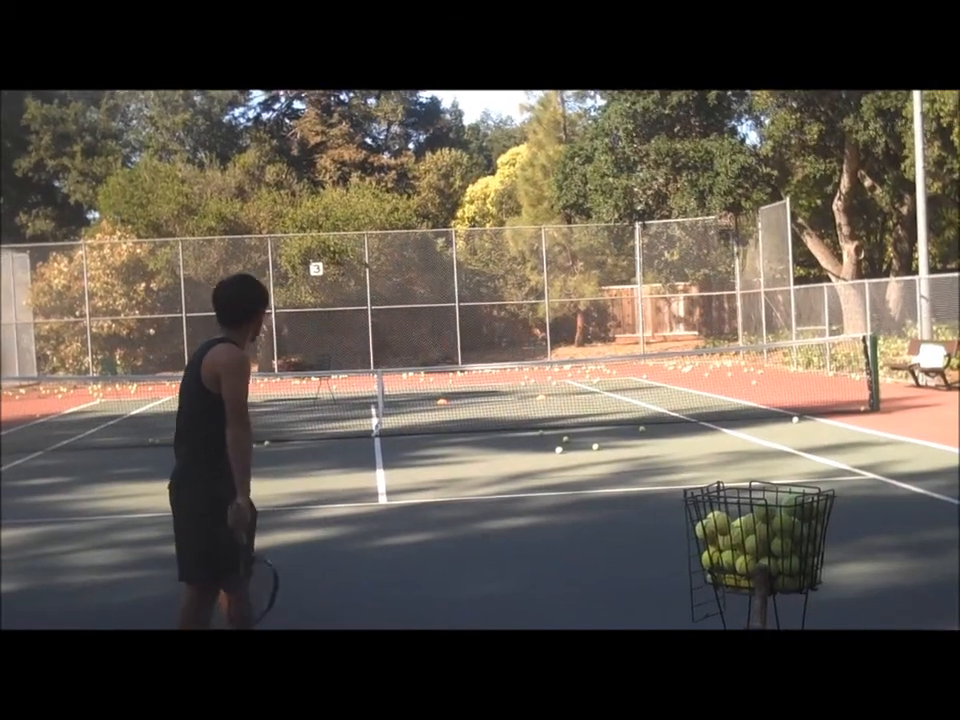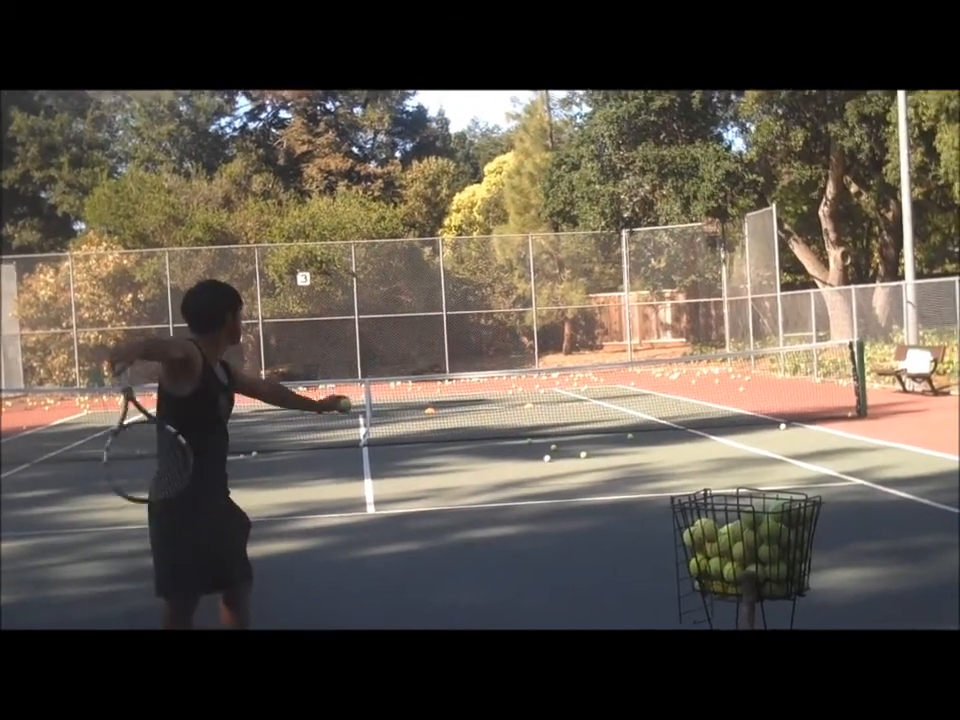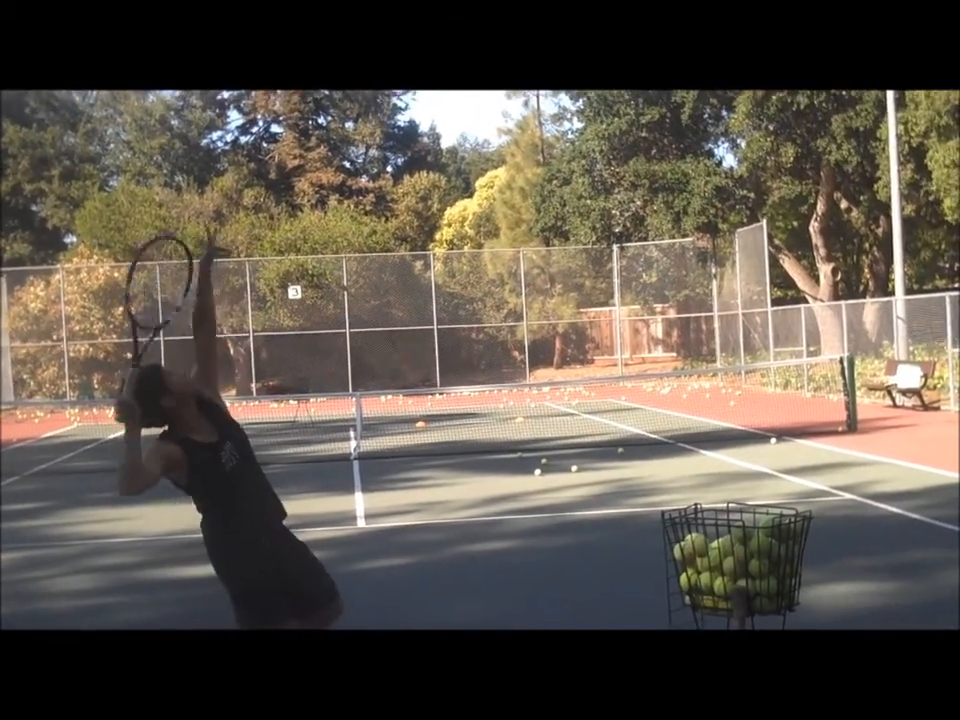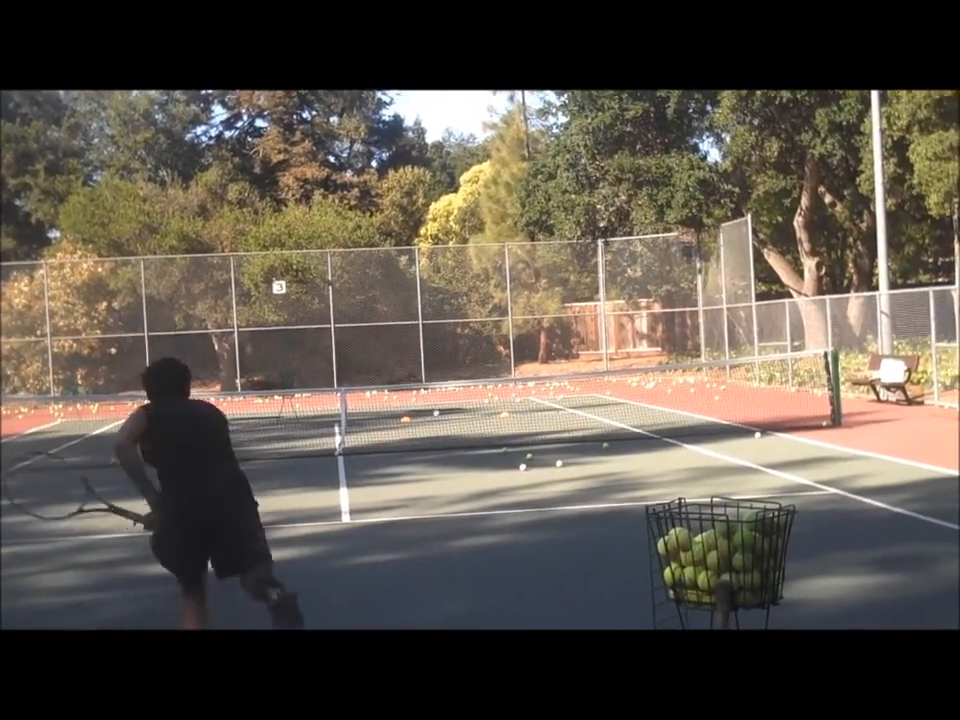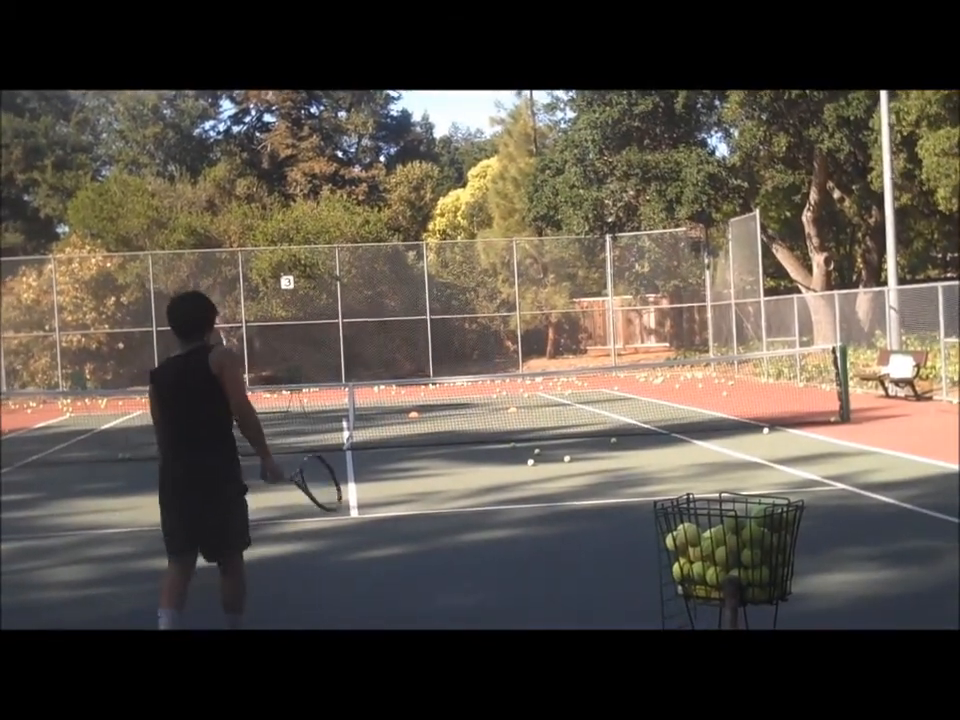
dt=1s
person 1, frame 1
left shoulder: (211, 353)
right shoulder: (232, 358)
right elbow: (237, 428)
left wrist: (238, 493)
right wrist: (242, 495)
left hip: (209, 485)
right hip: (205, 489)
left knee: (235, 575)
right knee: (205, 585)
person 1, frame 2
left shoulder: (222, 370)
right shoulder: (185, 356)
left elbow: (266, 390)
right elbow: (147, 345)
left wrist: (314, 403)
right wrist: (128, 350)
left hip: (212, 497)
right hip: (179, 502)
left knee: (237, 584)
right knee: (182, 603)
person 1, frame 3
left shoulder: (206, 399)
right shoulder: (170, 452)
left elbow: (205, 331)
right elbow: (130, 485)
left wrist: (204, 270)
right wrist: (131, 426)
left hip: (270, 533)
right hip: (235, 545)
left knee: (326, 608)
person 1, frame 4
left shoulder: (146, 416)
right shoulder: (212, 412)
left elbow: (122, 446)
left wrist: (153, 497)
left hip: (180, 508)
right hip: (232, 497)
left knee: (192, 593)
right knee: (255, 576)
right ankle: (271, 592)
person 1, frame 5
left shoulder: (158, 374)
right shoulder: (220, 358)
left elbow: (162, 435)
right elbow: (241, 409)
right wrist: (266, 457)
left hip: (173, 479)
right hip: (217, 475)
left knee: (179, 561)
right knee: (230, 560)
left ankle: (166, 625)
right ankle: (233, 628)
